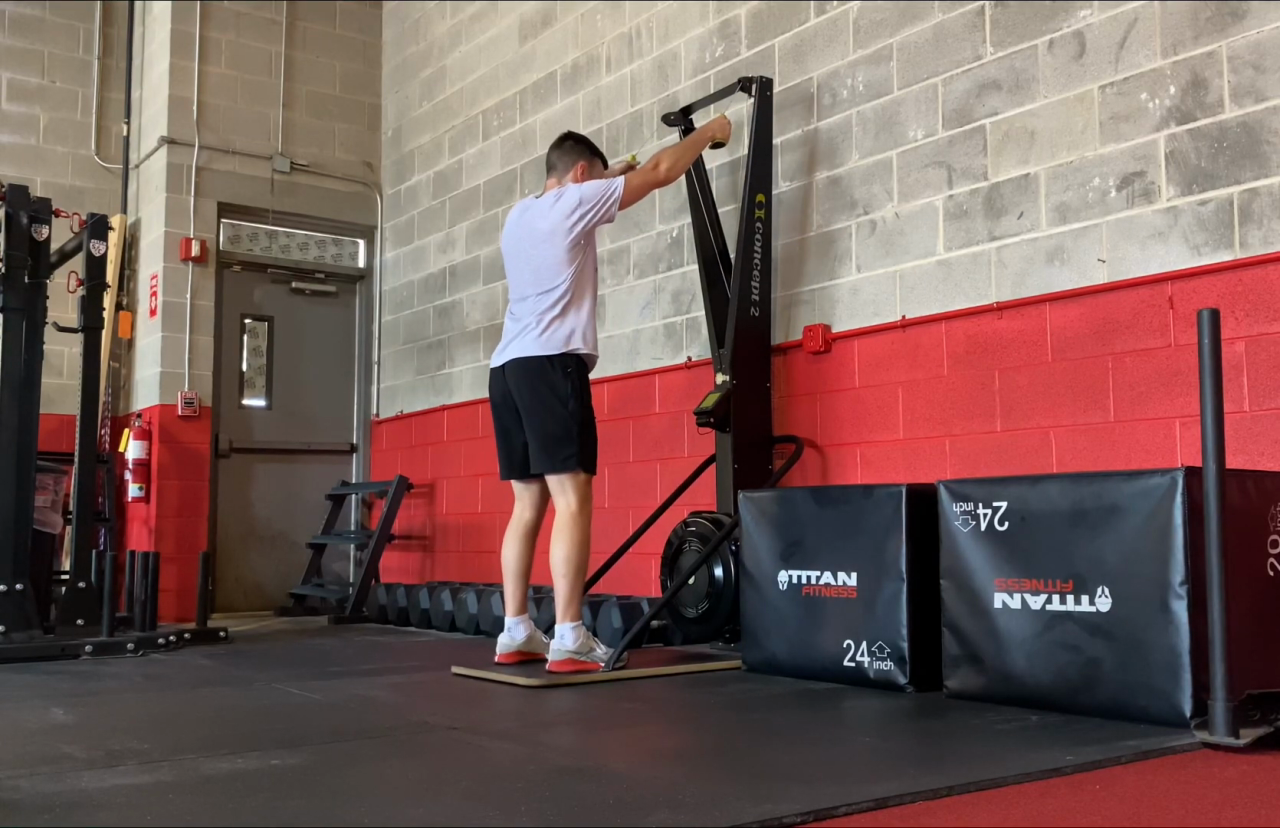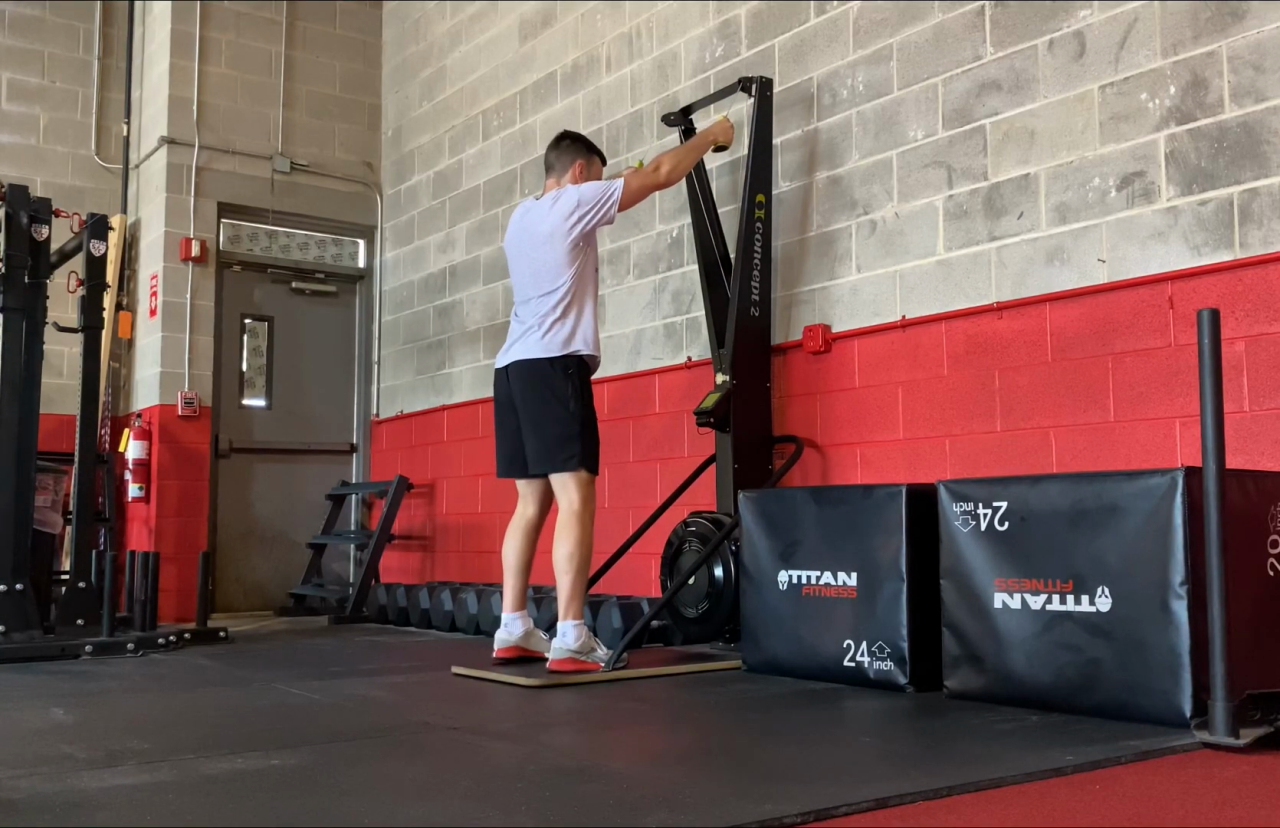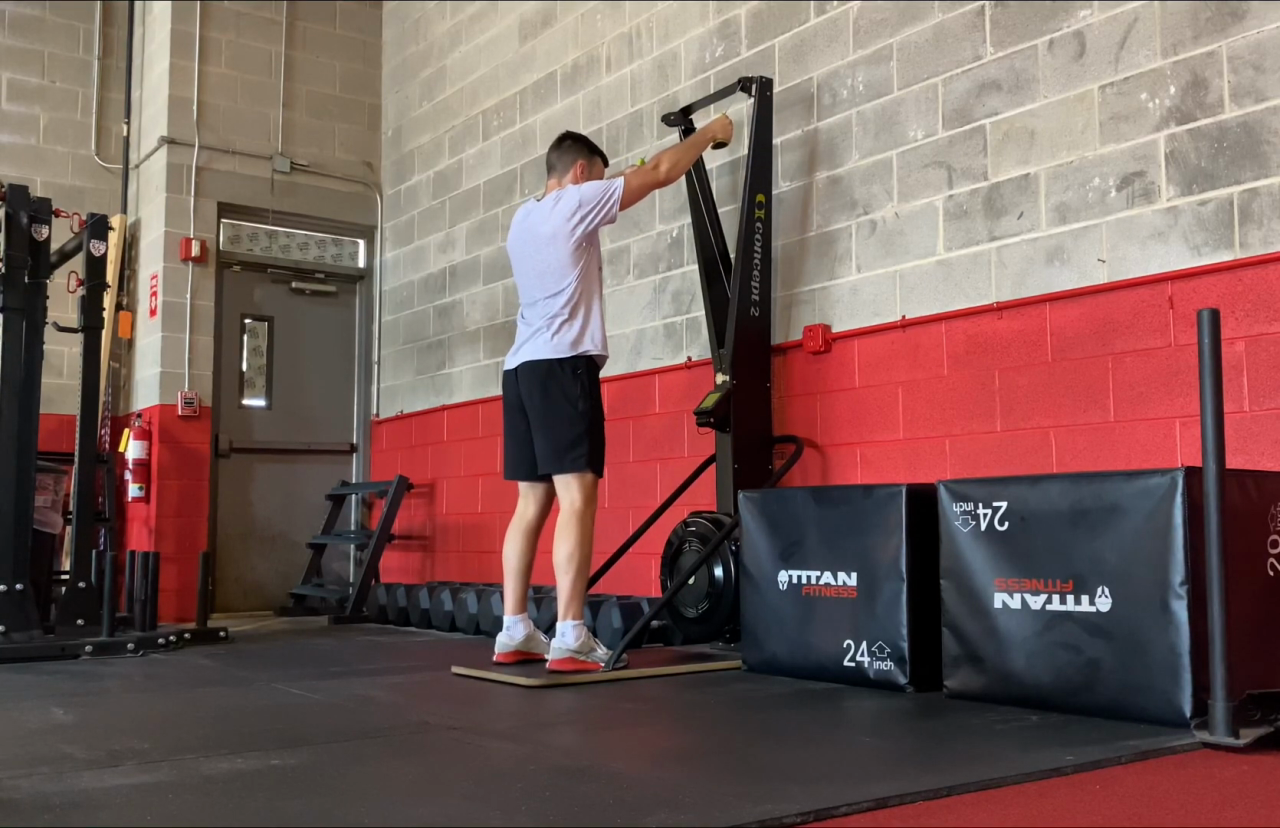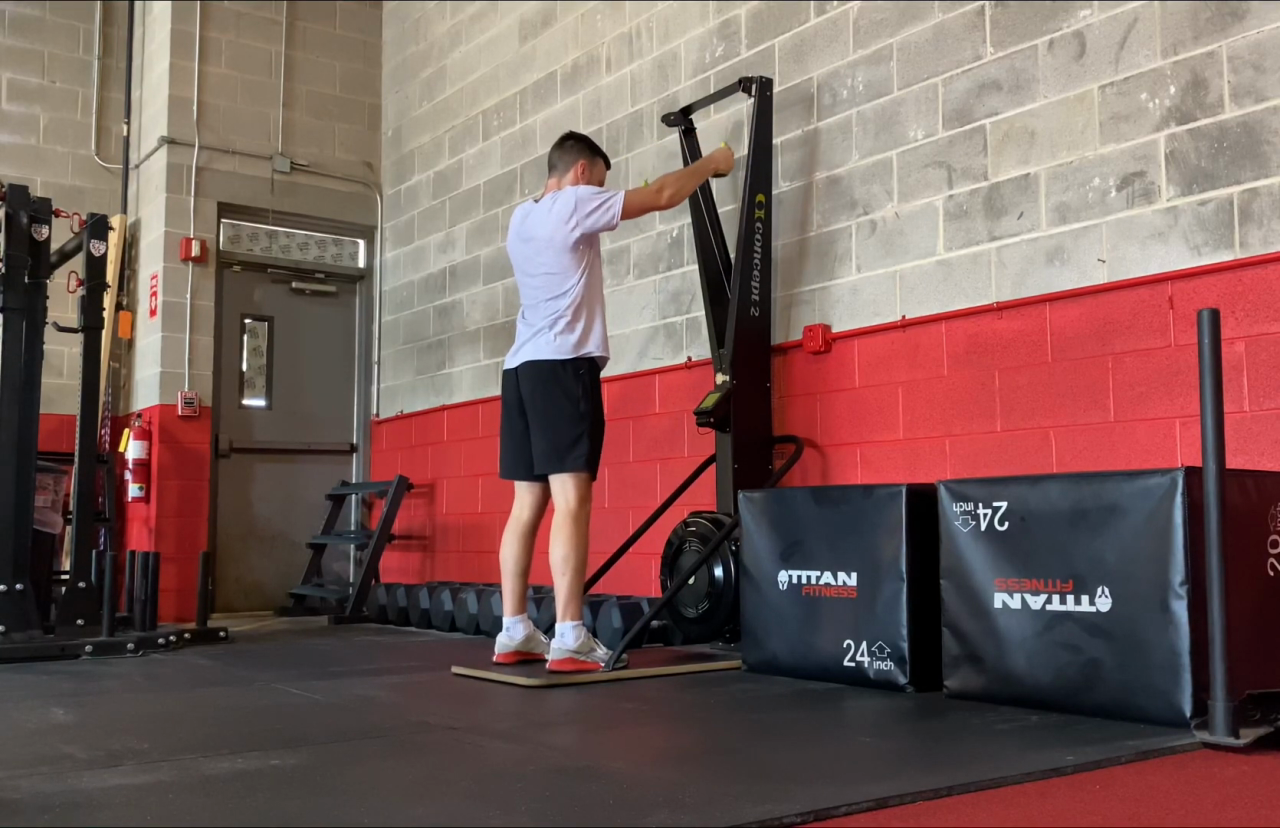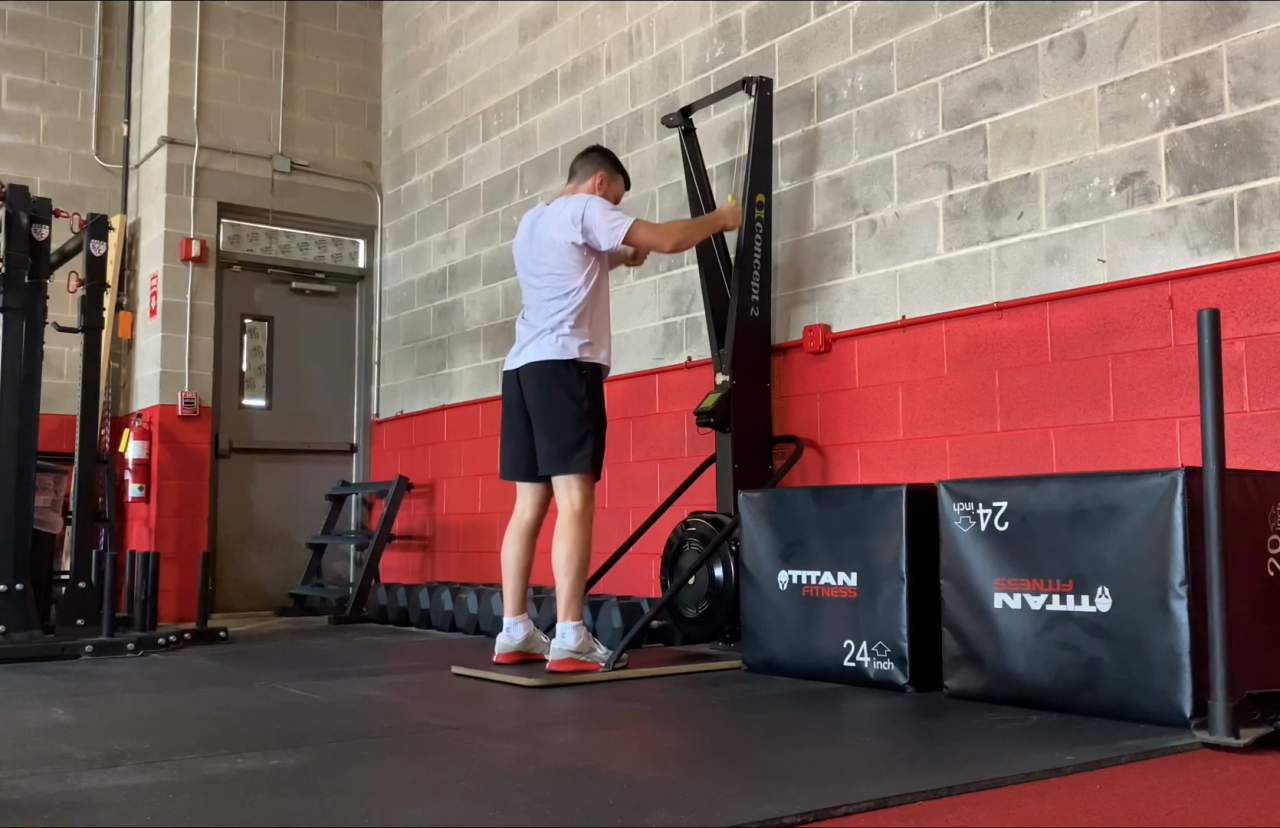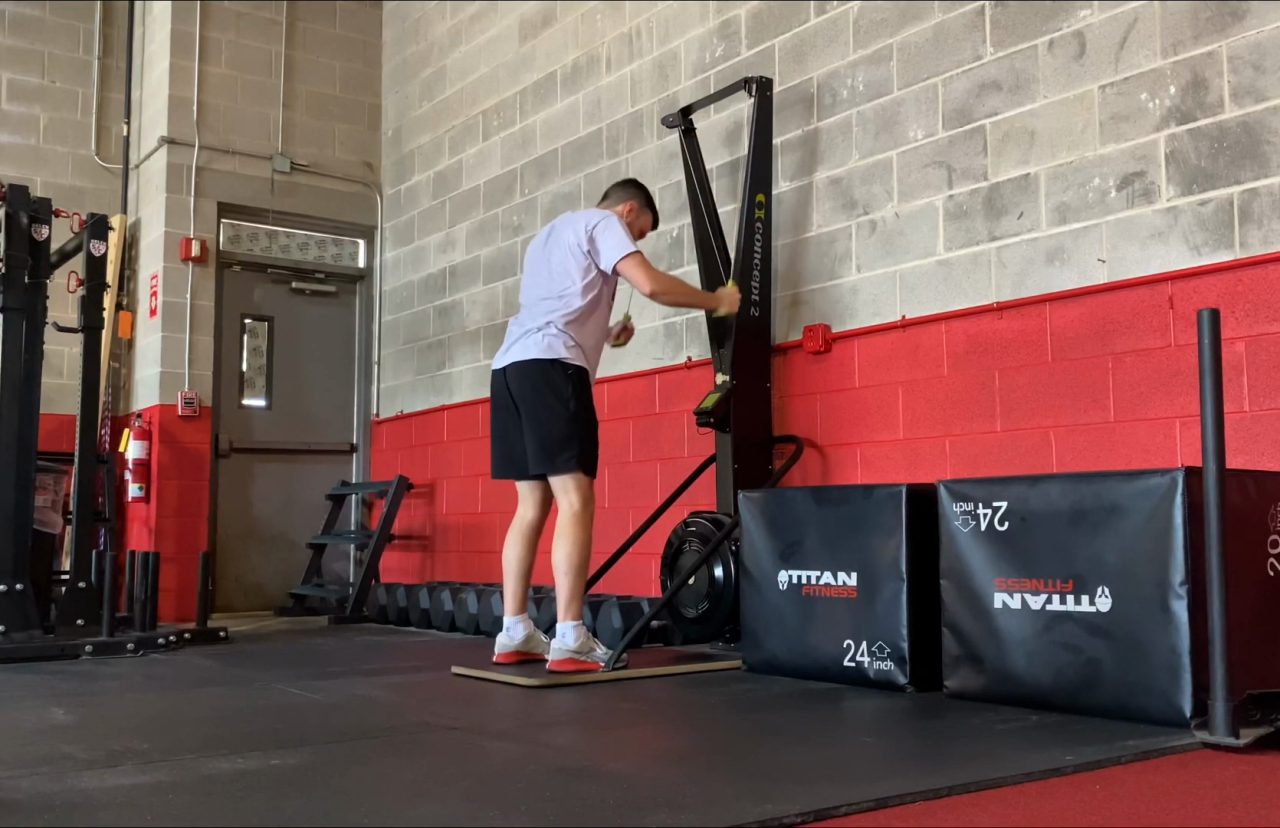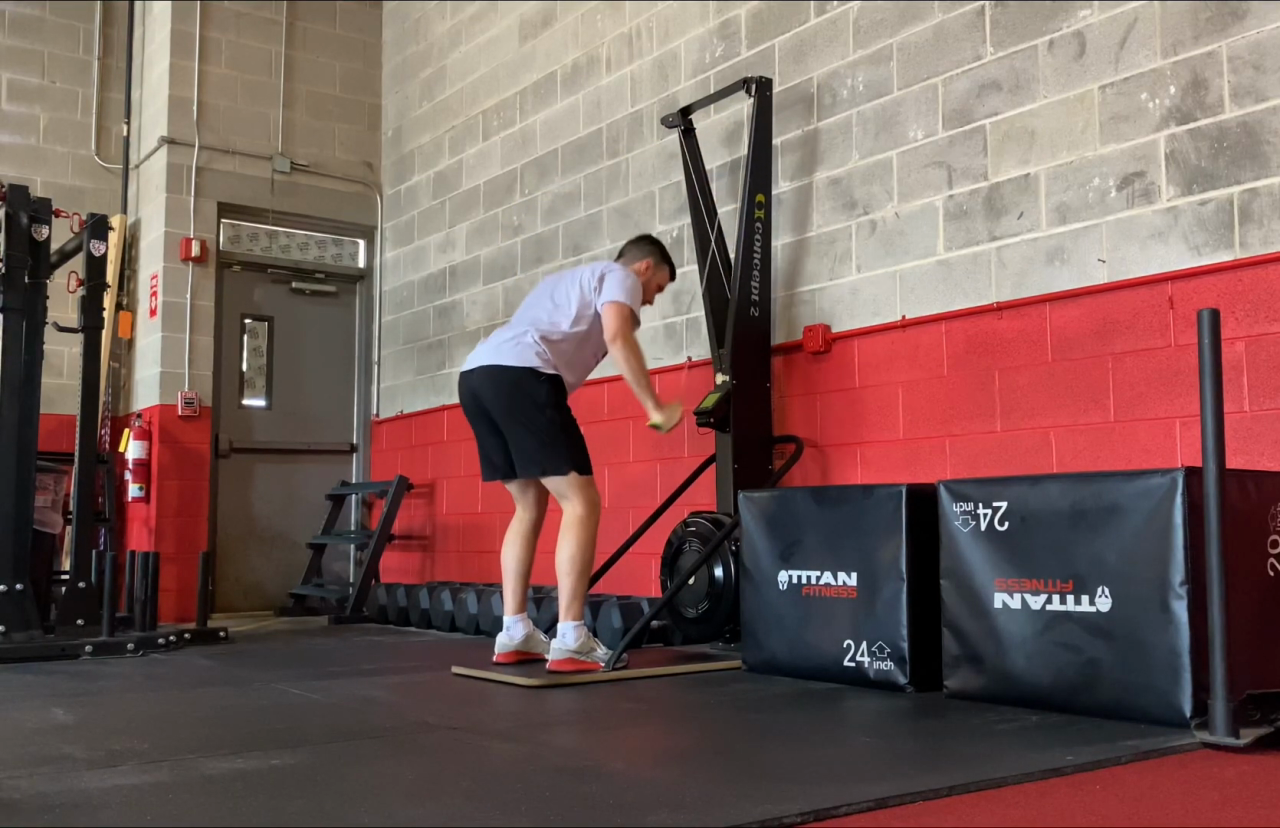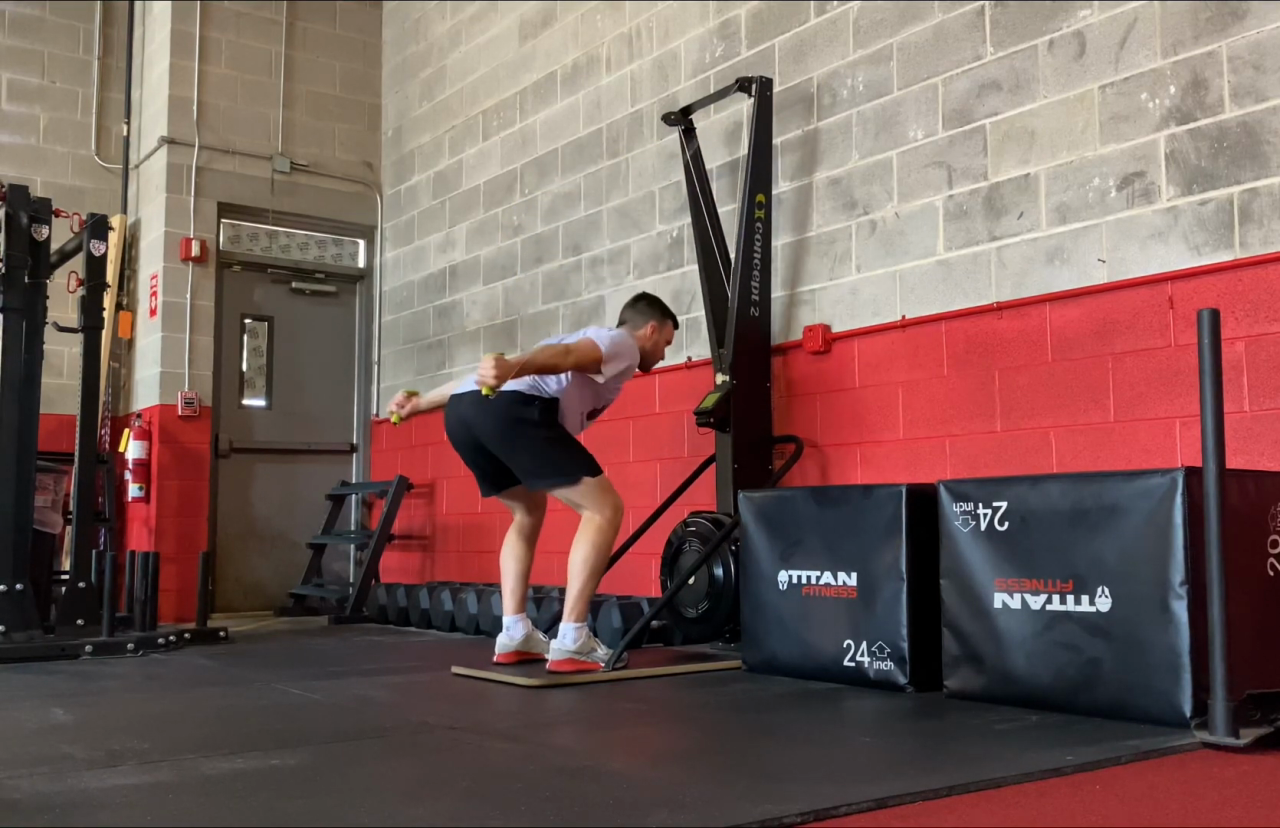
dt=0.4s
person 1, frame 1
left shoulder: (518, 214)
right shoulder: (575, 201)
right elbow: (660, 172)
left wrist: (609, 176)
right wrist: (709, 132)
left hip: (507, 368)
right hip: (550, 364)
left knee: (529, 505)
right knee: (572, 500)
left ankle: (516, 632)
right ankle: (569, 640)
person 1, frame 2
left shoulder: (522, 216)
right shoulder: (573, 203)
right elbow: (662, 174)
left wrist: (618, 180)
right wrist: (711, 135)
left hip: (513, 367)
right hip: (553, 364)
left knee: (531, 502)
right knee: (575, 499)
left ankle: (513, 628)
right ankle: (571, 639)
person 1, frame 3
left shoulder: (524, 217)
right shoulder: (575, 203)
right elbow: (660, 173)
left wrist: (614, 182)
right wrist: (711, 132)
left hip: (522, 369)
right hip: (561, 365)
left knee: (532, 503)
right knee: (576, 500)
left ankle: (515, 631)
right ankle: (570, 639)
person 1, frame 4
left shoulder: (523, 216)
right shoulder: (575, 203)
right elbow: (664, 195)
left wrist: (618, 200)
right wrist: (712, 162)
left hip: (522, 367)
right hip: (562, 364)
left knee: (528, 503)
right knee: (571, 499)
left ankle: (514, 632)
right ankle: (569, 639)
person 1, frame 5
left shoulder: (532, 221)
right shoulder: (583, 210)
right elbow: (667, 239)
left wrist: (618, 257)
right wrist: (720, 218)
left hip: (522, 368)
right hip: (563, 365)
left knee: (530, 504)
right knee: (575, 499)
left ankle: (515, 632)
right ankle: (569, 640)
person 1, frame 6
left shoulder: (553, 231)
right shoulder: (600, 221)
right elbow: (650, 284)
left wrist: (603, 332)
right wrist: (714, 301)
left hip: (509, 366)
right hip: (550, 365)
left knee: (532, 504)
right knee: (575, 499)
left ankle: (515, 633)
right ankle: (569, 641)
person 1, frame 7
left shoulder: (576, 277)
right shoulder: (618, 275)
right elbow: (617, 337)
left wrist: (554, 412)
right wrist: (655, 406)
left hip: (477, 373)
right hip: (518, 375)
left knee: (530, 504)
right knee: (580, 502)
left ankle: (515, 632)
right ankle: (572, 641)
person 1, frame 8
right shoulder: (622, 345)
right elbow: (564, 357)
left wrist: (420, 403)
right wrist: (511, 368)
left hip: (461, 410)
right hip: (509, 410)
left knee: (529, 511)
right knee: (603, 509)
left ankle: (515, 634)
right ankle: (572, 642)
